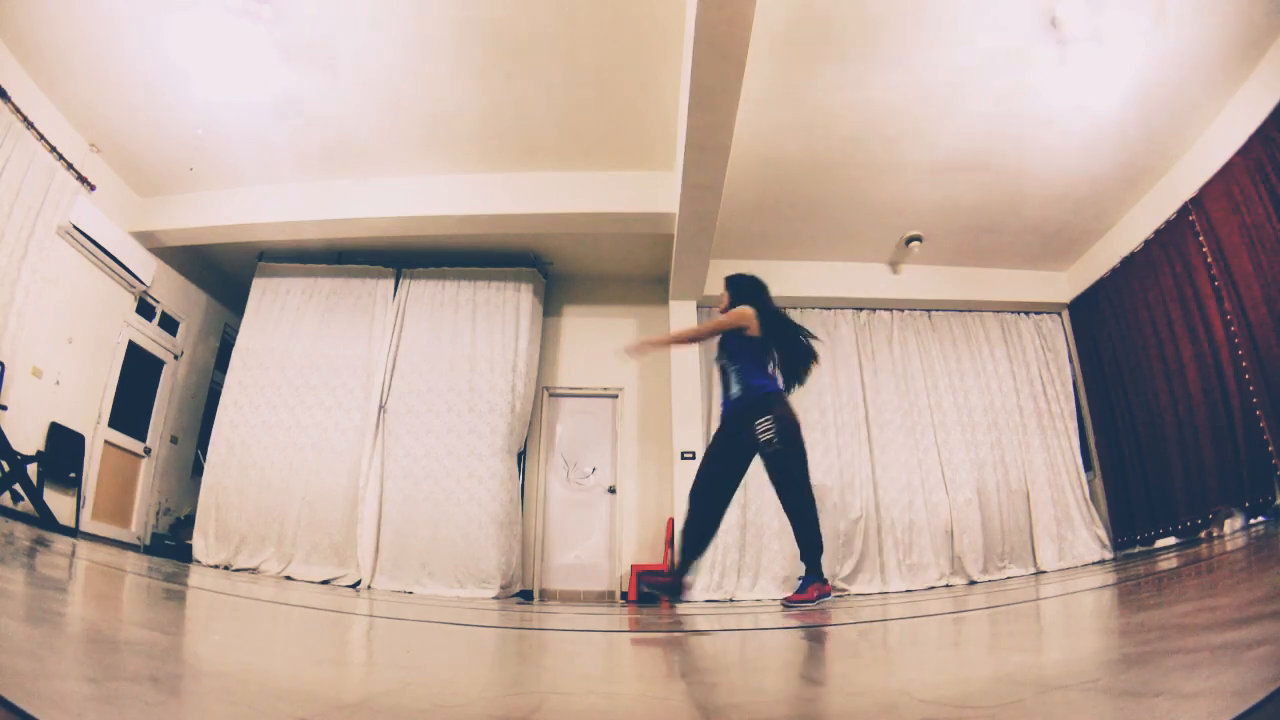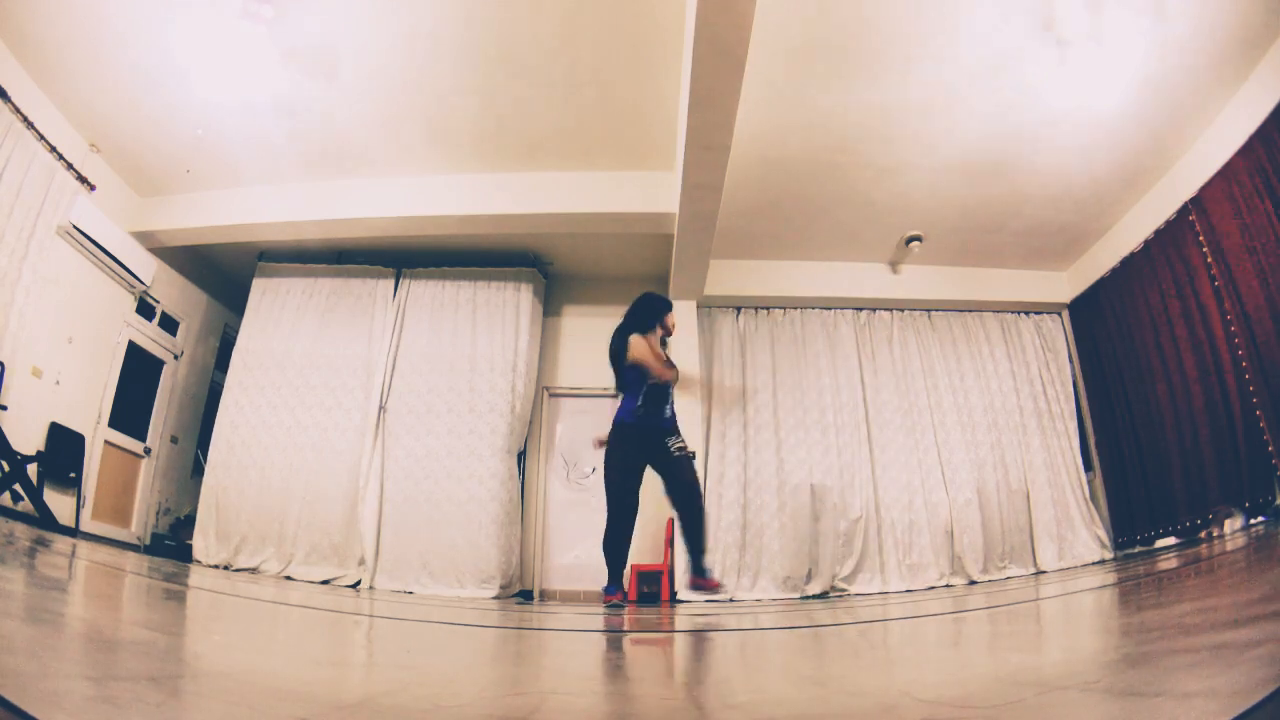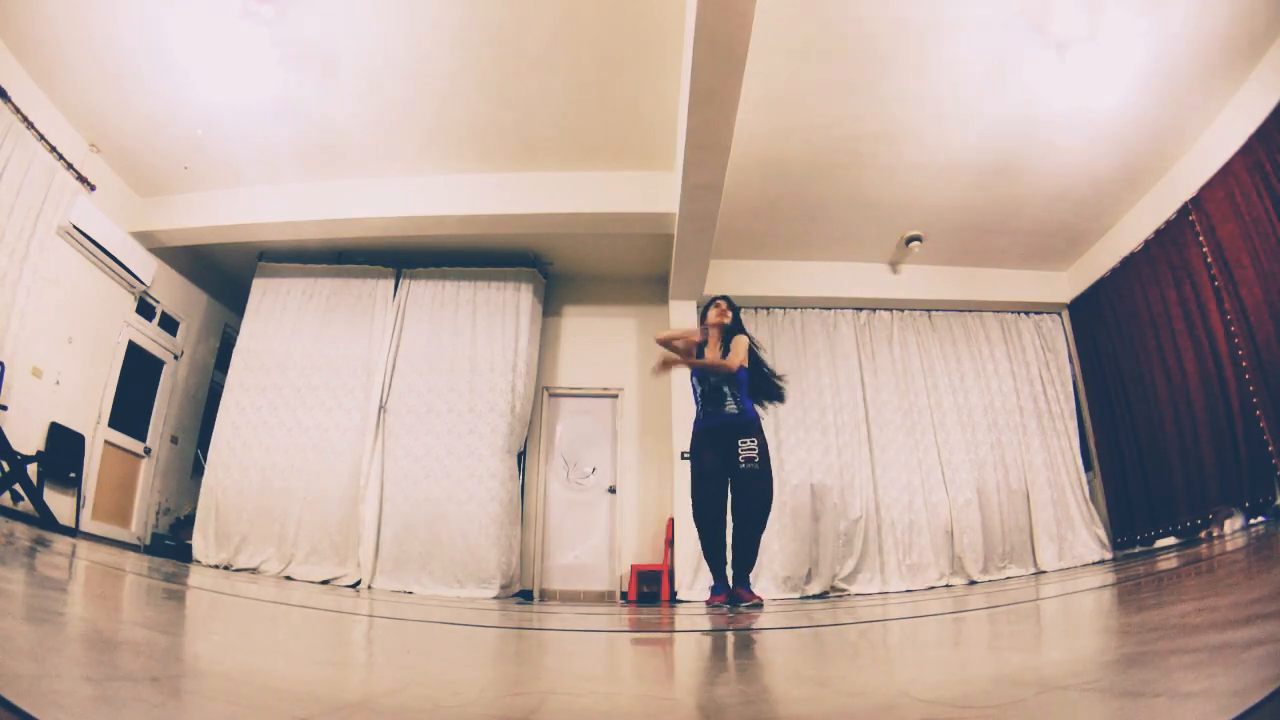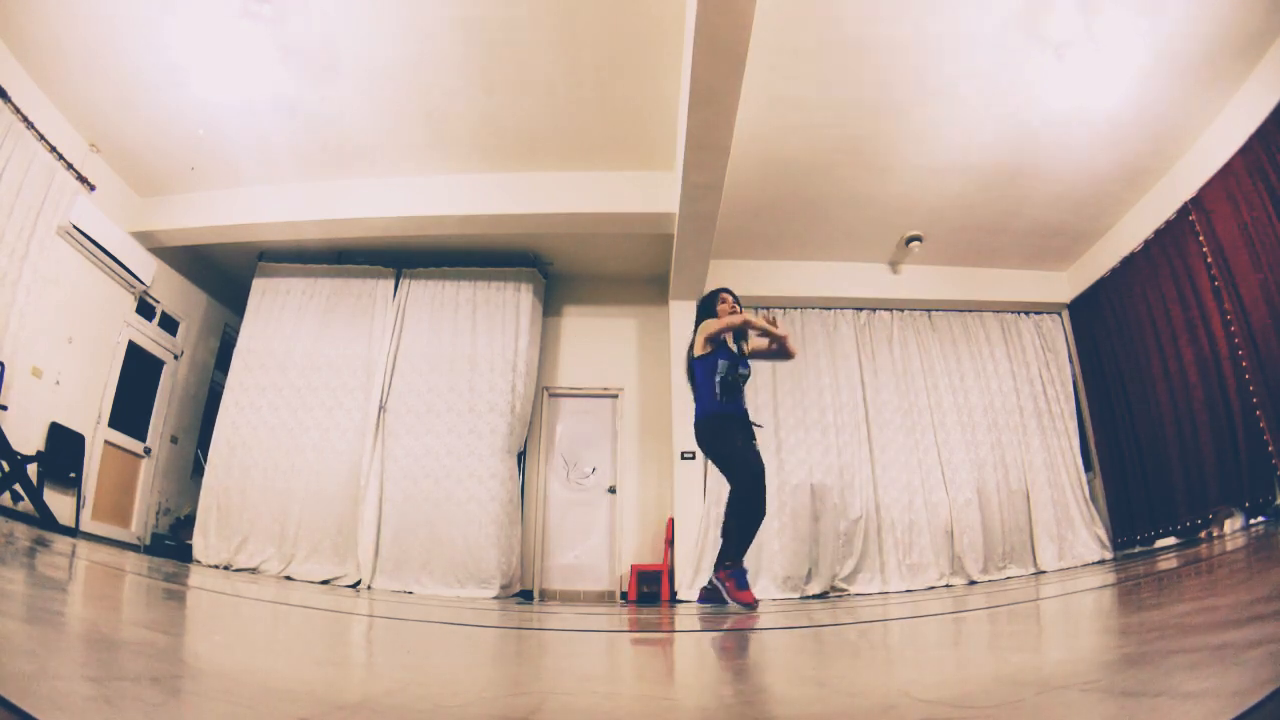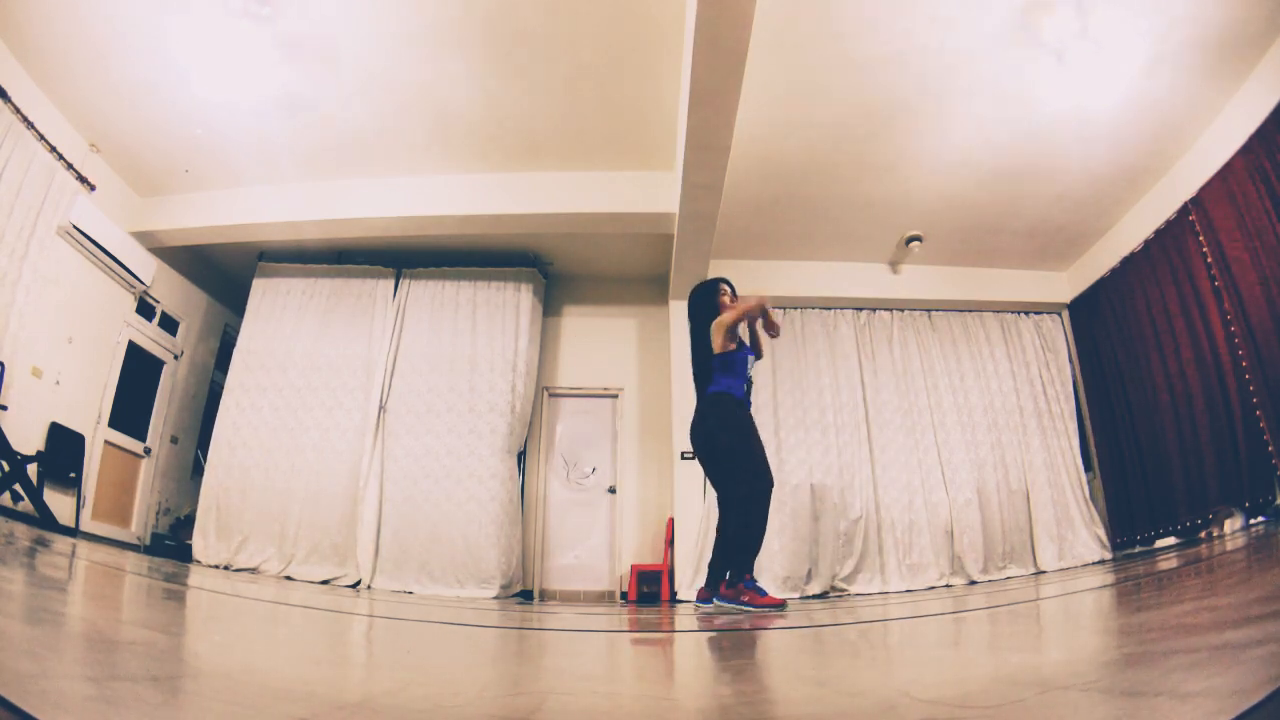
dt=1s
person 1, frame 1
left shoulder: (746, 314)
right shoulder: (734, 332)
left elbow: (696, 334)
left wrist: (651, 342)
left hip: (765, 413)
right hip: (735, 420)
left knee: (795, 494)
right knee: (705, 495)
left ankle: (816, 579)
right ankle: (678, 577)
person 1, frame 2
left shoulder: (657, 348)
right shoulder: (636, 341)
right elbow: (664, 375)
left hip: (663, 433)
right hip: (630, 433)
left knee: (689, 498)
right knee: (622, 511)
left ankle: (699, 570)
right ankle: (615, 584)
person 1, frame 3
left shoulder: (739, 342)
right shoulder: (694, 349)
left elbow: (729, 364)
right elbow: (662, 339)
left wrist: (684, 361)
right wrist: (696, 334)
left hip: (744, 433)
right hip: (706, 437)
left knee: (753, 504)
right knee: (707, 509)
left ankle: (741, 583)
right ankle: (720, 584)
person 1, frame 4
left shoulder: (744, 346)
right shoulder: (707, 330)
left elbow: (788, 353)
right elbow: (745, 320)
left wrist: (771, 330)
right wrist: (774, 332)
left hip: (739, 427)
right hip: (715, 427)
left knee: (752, 503)
right knee: (750, 477)
left ankle: (720, 583)
right ankle: (727, 570)
person 1, frame 5
left shoulder: (718, 335)
right shoulder: (724, 322)
left elbow: (755, 355)
right elbow: (758, 302)
left wrist: (753, 326)
right wrist: (768, 322)
left hip: (706, 422)
right hip: (726, 411)
left knee: (735, 504)
right knee: (756, 485)
left ankle: (714, 587)
right ankle: (740, 581)
